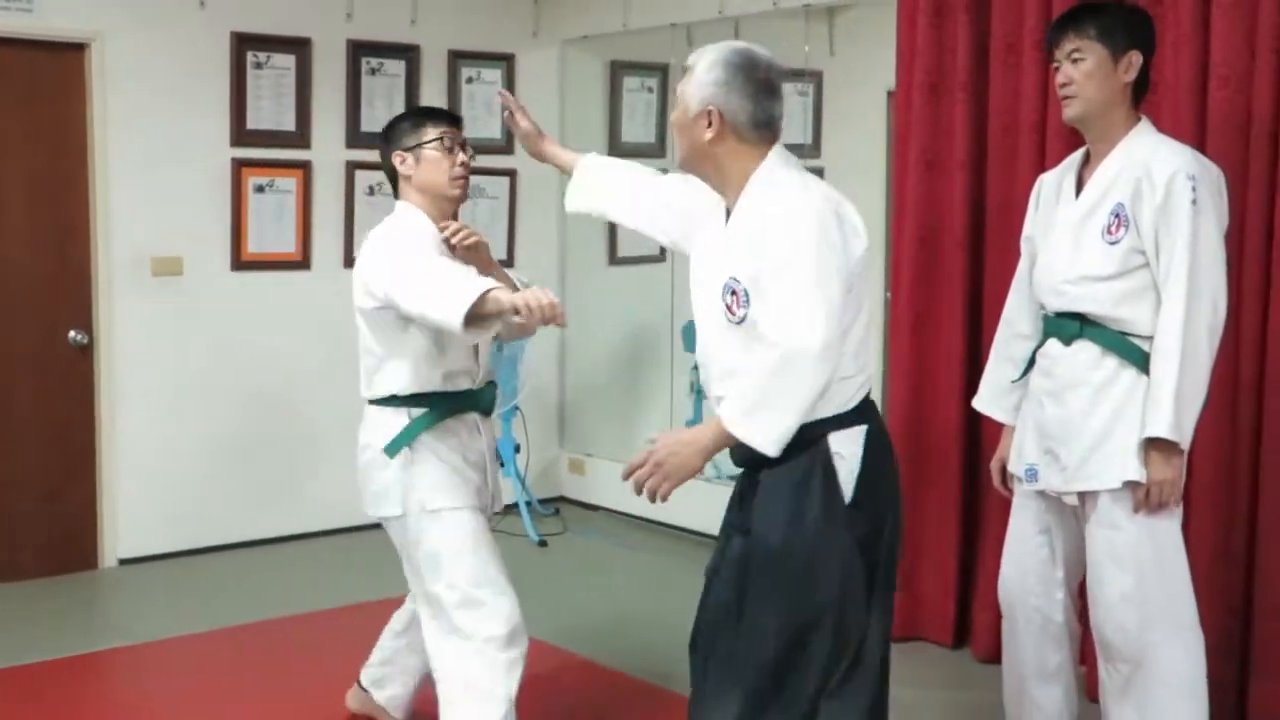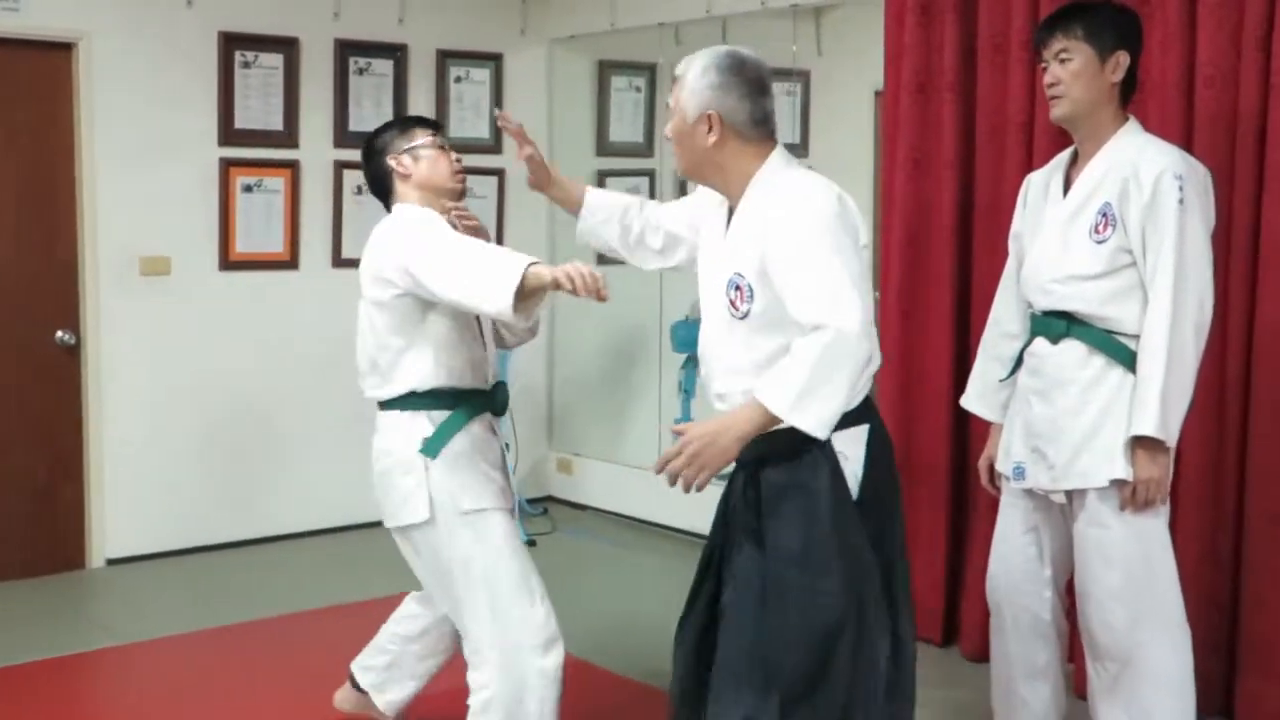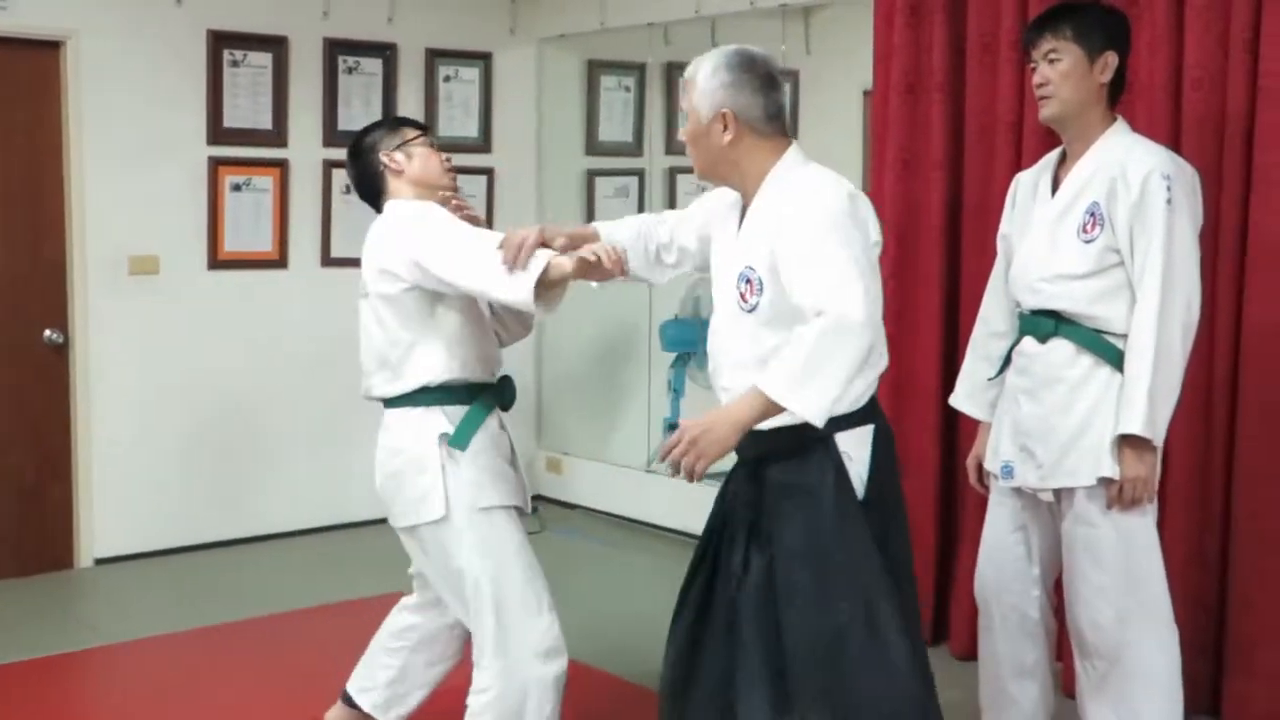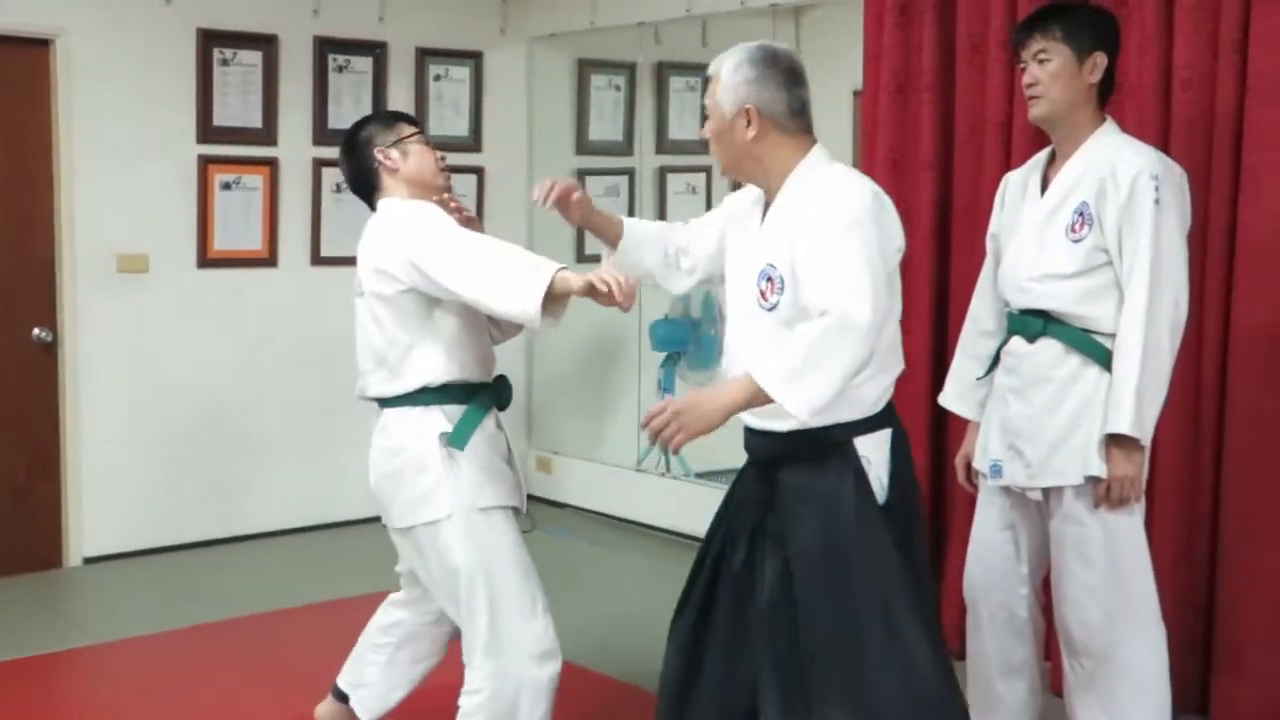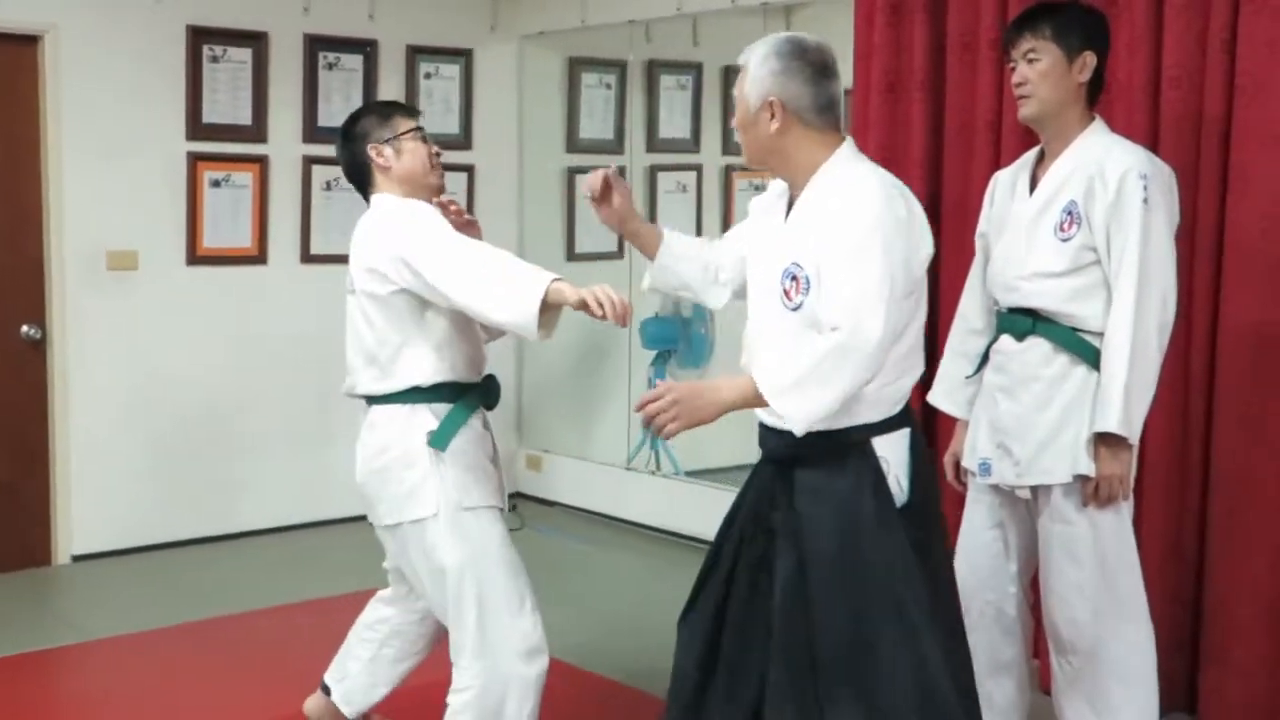
dt=0.1s
person 1, frame 1
left shoulder: (1175, 173)
right shoulder: (1052, 185)
left elbow: (1192, 309)
left wrist: (1167, 438)
right wrist: (1009, 421)
left hip: (1123, 413)
right hip: (1050, 409)
left knee: (1137, 613)
right knee: (1029, 596)
person 1, frame 2
left shoulder: (1163, 173)
right shoulder: (1040, 184)
left elbow: (1180, 309)
left wrist: (1154, 437)
right wrist: (996, 420)
left hip: (1112, 410)
right hip: (1037, 408)
left knee: (1126, 611)
right knee: (1017, 594)
person 1, frame 3
left shoulder: (1150, 173)
right shoulder: (1029, 184)
left elbow: (1167, 307)
left wrist: (1140, 435)
right wrist: (985, 418)
left hip: (1098, 410)
right hip: (1026, 407)
left knee: (1113, 609)
right knee: (1005, 591)
person 1, frame 4
left shoulder: (1138, 173)
right shoulder: (1017, 183)
left elbow: (1155, 308)
left wrist: (1127, 434)
right wrist: (973, 418)
left hip: (1087, 407)
right hip: (1014, 406)
left knee: (1101, 608)
right knee: (993, 590)
person 1, frame 5
left shoulder: (1127, 172)
right shoulder: (1007, 182)
left elbow: (1143, 306)
left wrist: (1115, 432)
right wrist: (962, 416)
left hip: (1075, 406)
right hip: (1003, 403)
left knee: (1088, 605)
right knee: (982, 587)
person 2, frame 1
left shoulder: (795, 210)
right shoulder: (721, 203)
left elbow: (804, 352)
right elbow: (644, 191)
left wrist: (704, 440)
right wrist: (548, 150)
left hip: (823, 466)
right hip: (783, 466)
right knee: (753, 656)
person 2, frame 2
left shoulder: (806, 206)
right shoulder: (717, 206)
left elbow: (841, 334)
right elbow: (642, 226)
left wrist: (739, 425)
right wrist: (551, 184)
left hip: (825, 471)
right hip: (770, 469)
right knee: (729, 653)
person 2, frame 3
left shoulder: (818, 201)
right shoulder: (733, 204)
left elbow: (846, 325)
right elbow: (660, 241)
left wrist: (737, 413)
right wrist: (565, 237)
left hip: (830, 470)
right hip: (767, 467)
right knee: (717, 646)
person 2, frame 4
left shoulder: (843, 202)
right shoulder: (751, 205)
left elbow: (847, 328)
right elbow: (675, 254)
left wrist: (720, 400)
right wrist: (590, 216)
left hip: (840, 476)
right hip: (778, 468)
right knee: (727, 642)
person 2, frame 5
left shoulder: (871, 203)
right shoulder: (778, 202)
left elbow: (855, 343)
right elbow: (713, 270)
left wrist: (722, 394)
right wrist: (627, 224)
left hip: (861, 476)
right hip: (789, 467)
right knee: (734, 639)
person 3, frame 1
left shoulder: (453, 246)
right shoulder: (398, 242)
left elbow: (522, 323)
right elbow: (430, 291)
left wrist: (486, 266)
right wrist: (508, 298)
left hip: (462, 439)
right hip: (416, 450)
left knee: (444, 599)
right knee: (486, 623)
person 3, frame 2
left shoulder: (436, 240)
right shoulder: (408, 233)
left elbow: (514, 328)
right elbow: (470, 274)
left wrist: (479, 250)
right wrist: (550, 274)
left hip: (444, 448)
right hip: (433, 453)
left knee: (447, 598)
right knee: (521, 636)
person 3, frame 3
left shoulder: (432, 235)
right shoulder: (411, 228)
left elbow: (510, 323)
right elbow: (479, 263)
left wrist: (485, 242)
right wrist: (567, 265)
left hip: (444, 443)
right hip: (444, 451)
left knee: (444, 601)
right knee: (524, 642)
person 3, frame 4
left shoulder: (414, 233)
right shoulder: (406, 227)
left elbow: (496, 322)
right elbow: (480, 270)
left wrist: (473, 241)
right wrist: (573, 280)
left hip: (430, 443)
right hip: (438, 449)
left knee: (428, 598)
right knee: (518, 644)
person 3, frame 5
left shoulder: (406, 230)
right shoulder: (399, 225)
left elbow: (485, 318)
right elbow: (474, 275)
left wrist: (468, 243)
right wrist: (569, 293)
left hip: (417, 442)
right hip: (427, 447)
left knee: (416, 593)
right knee: (506, 642)
